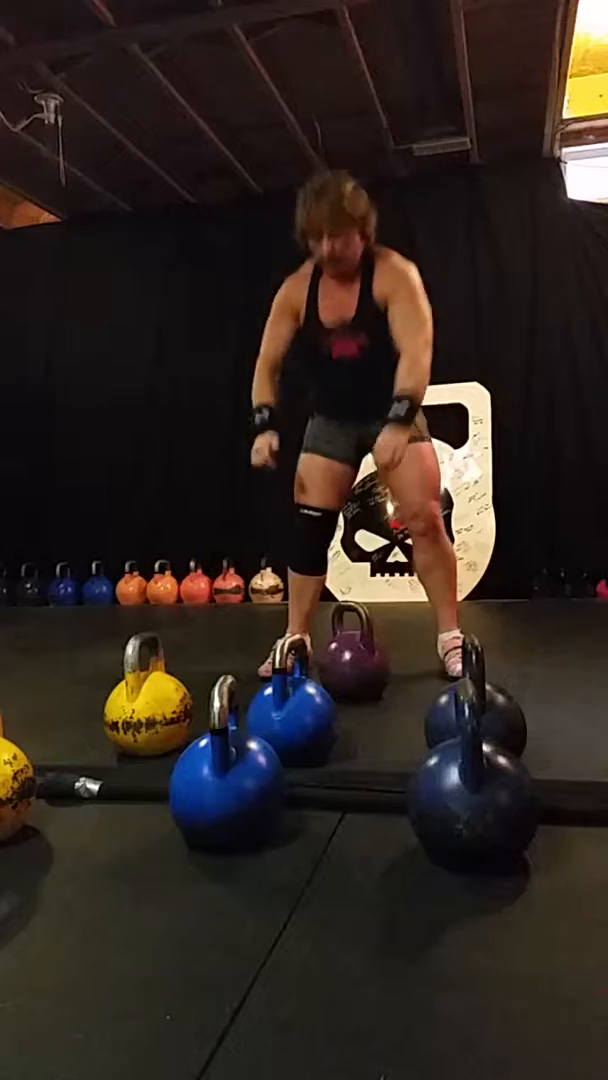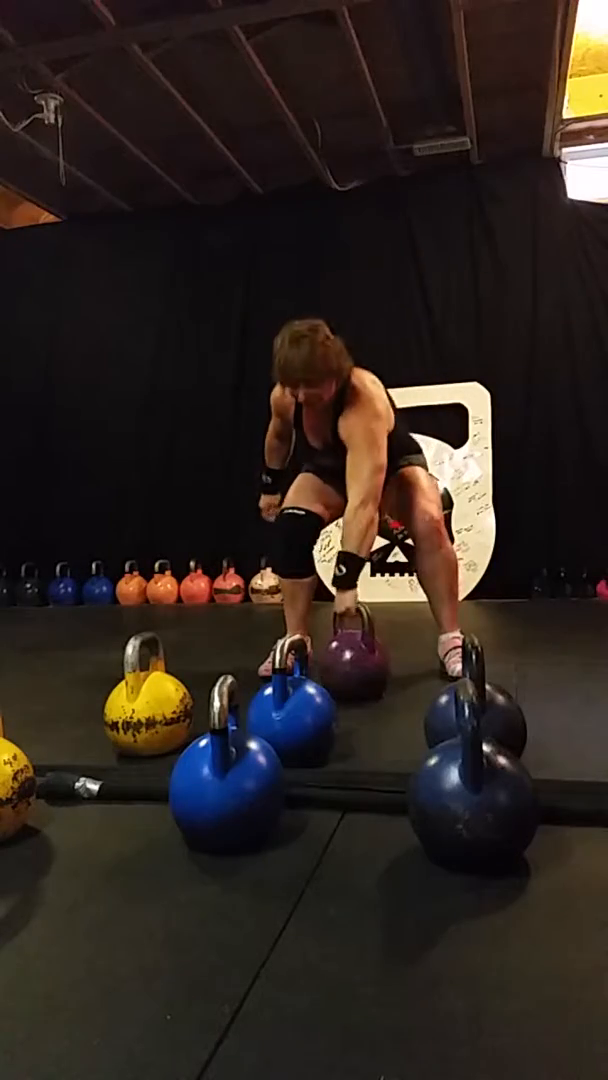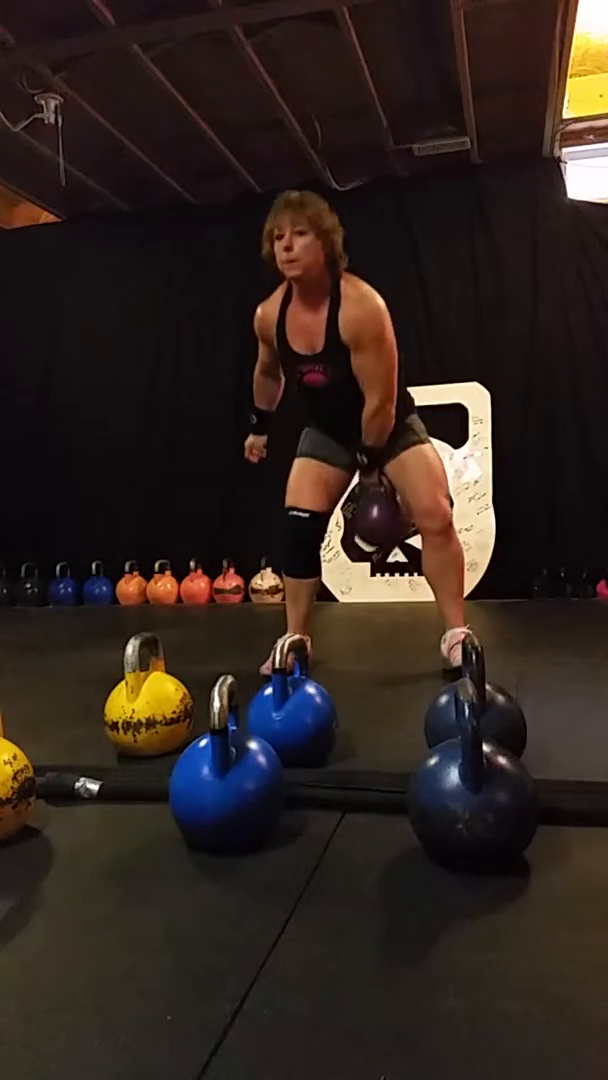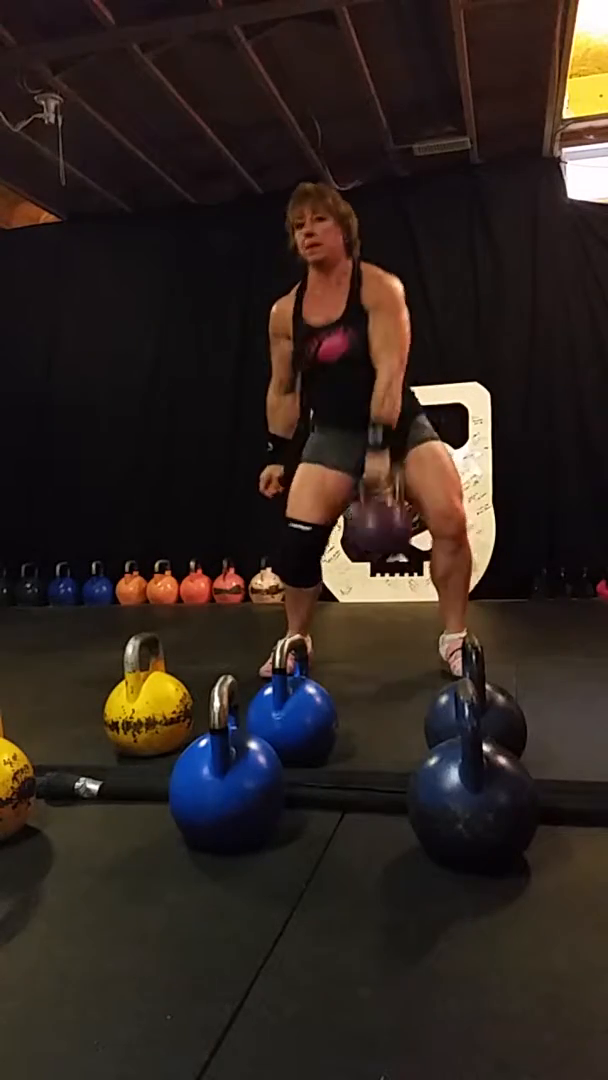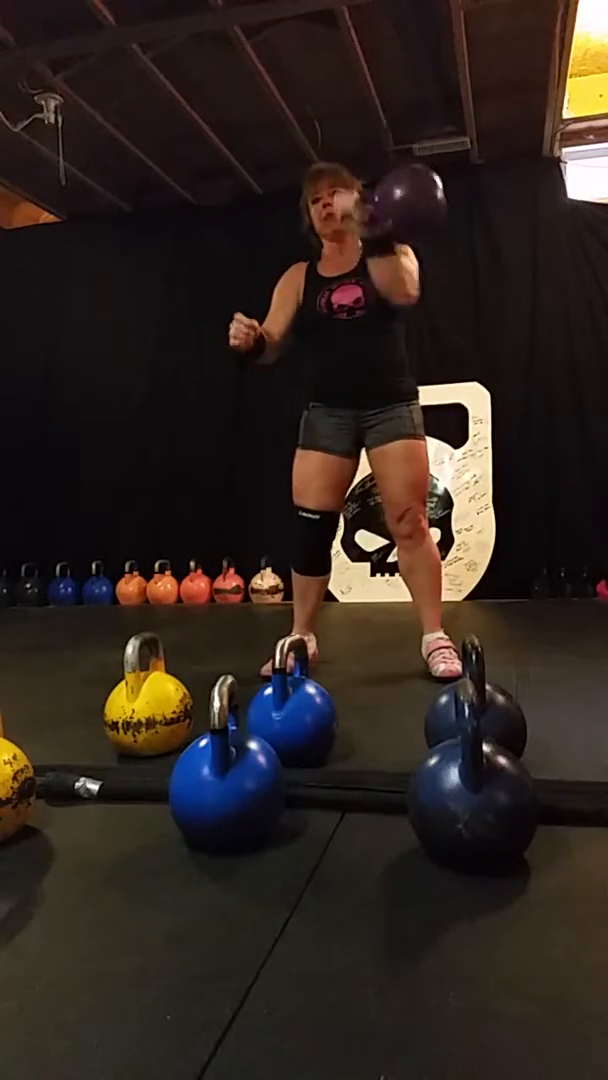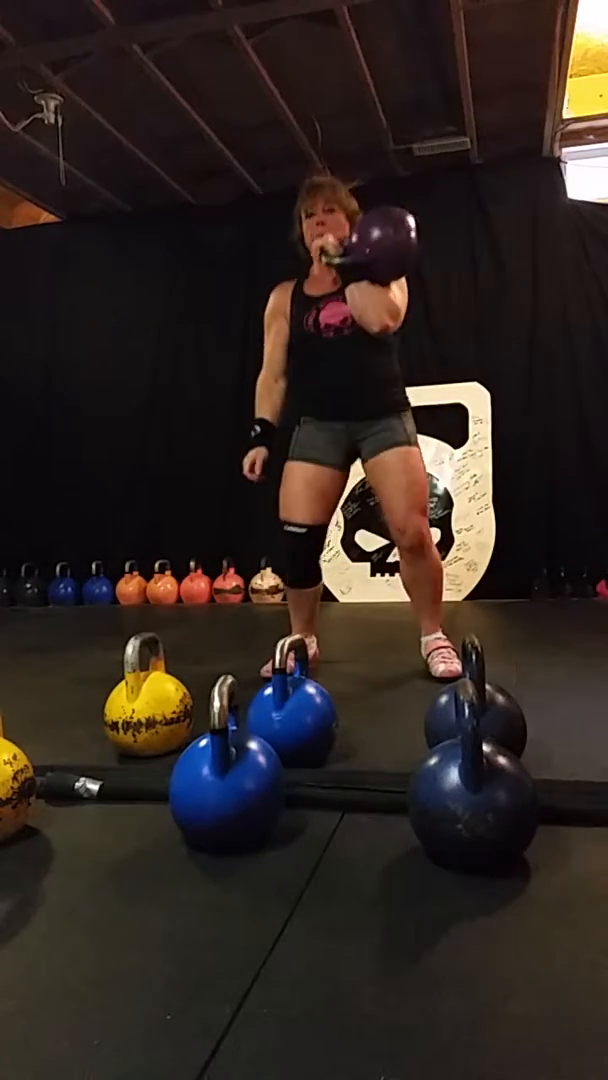
dt=0.5s
person 1, frame 1
left shoulder: (394, 274)
right shoulder: (294, 290)
left elbow: (416, 352)
right elbow: (267, 364)
left wrist: (400, 422)
right wrist: (264, 423)
left hip: (395, 414)
right hip: (332, 419)
left knee: (423, 516)
right knee: (310, 523)
left ankle: (450, 638)
right ankle: (296, 641)
person 1, frame 2
left shoulder: (365, 404)
right shoulder: (283, 398)
left elbow: (363, 504)
left wrist: (346, 581)
right wrist: (270, 486)
left hip: (392, 463)
right hip: (326, 470)
left knee: (428, 523)
right knee: (291, 526)
left ankle: (451, 641)
person 1, frame 3
left shoulder: (361, 308)
right shoulder: (269, 315)
left elbow: (381, 401)
right elbow: (267, 372)
left wrist: (370, 464)
right wrist: (258, 426)
left hip: (390, 425)
right hip: (325, 431)
left knee: (435, 516)
right knee: (299, 527)
left ankle: (455, 636)
right ankle: (296, 641)
person 1, frame 4
left shoulder: (380, 288)
right shoulder: (284, 311)
left elbow: (391, 373)
right elbow: (283, 390)
left wrist: (380, 450)
right wrist: (275, 455)
left hip: (400, 426)
right hip: (332, 434)
left knee: (450, 520)
right knee: (297, 538)
left ankle: (454, 639)
right ankle: (296, 642)
person 1, frame 5
left shoulder: (390, 250)
right shoulder: (298, 277)
left elbow: (404, 291)
right elbow: (272, 336)
left wrist: (371, 232)
right wrist: (249, 332)
left hip: (391, 405)
right hip: (326, 411)
left knee: (408, 522)
right knee: (312, 526)
left ankle: (435, 638)
right ankle: (301, 639)
person 1, frame 6
right shoulder: (285, 297)
left elbow: (384, 319)
right elbow: (274, 374)
right wrist: (261, 437)
left hip: (384, 419)
right hip: (318, 426)
left knee: (411, 532)
right knee: (297, 538)
left ankle: (434, 638)
right ankle: (302, 641)
